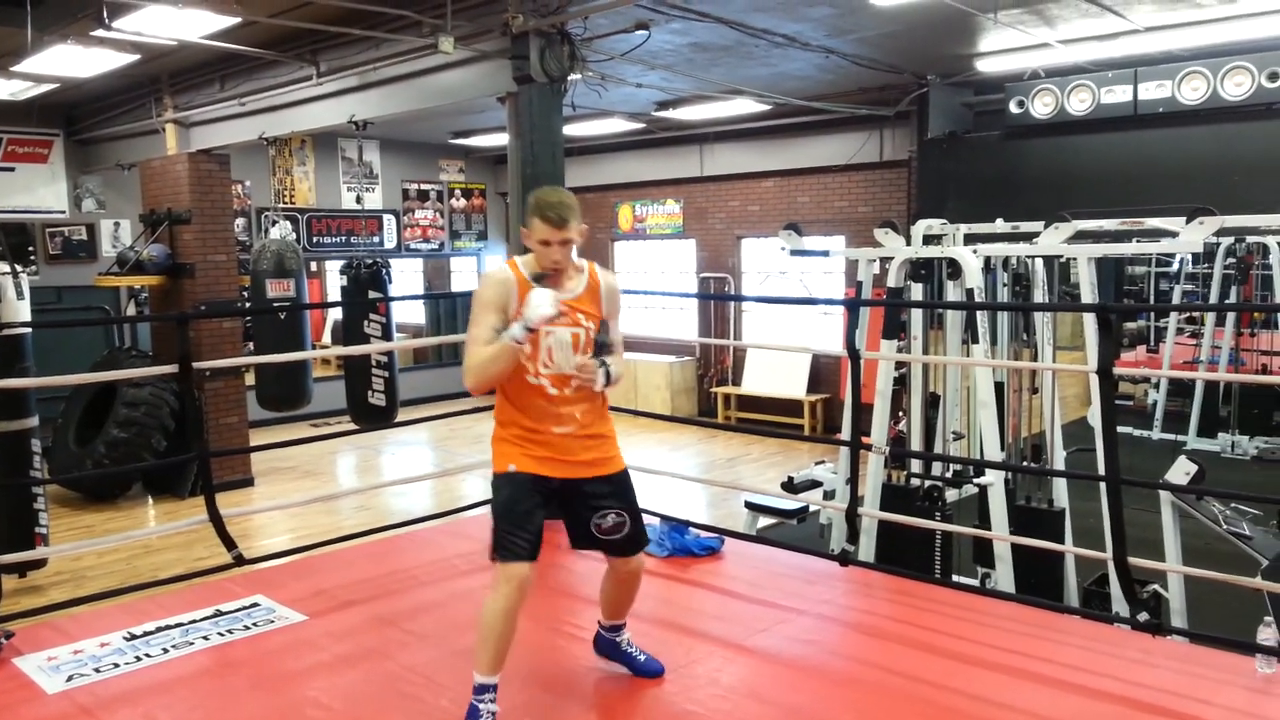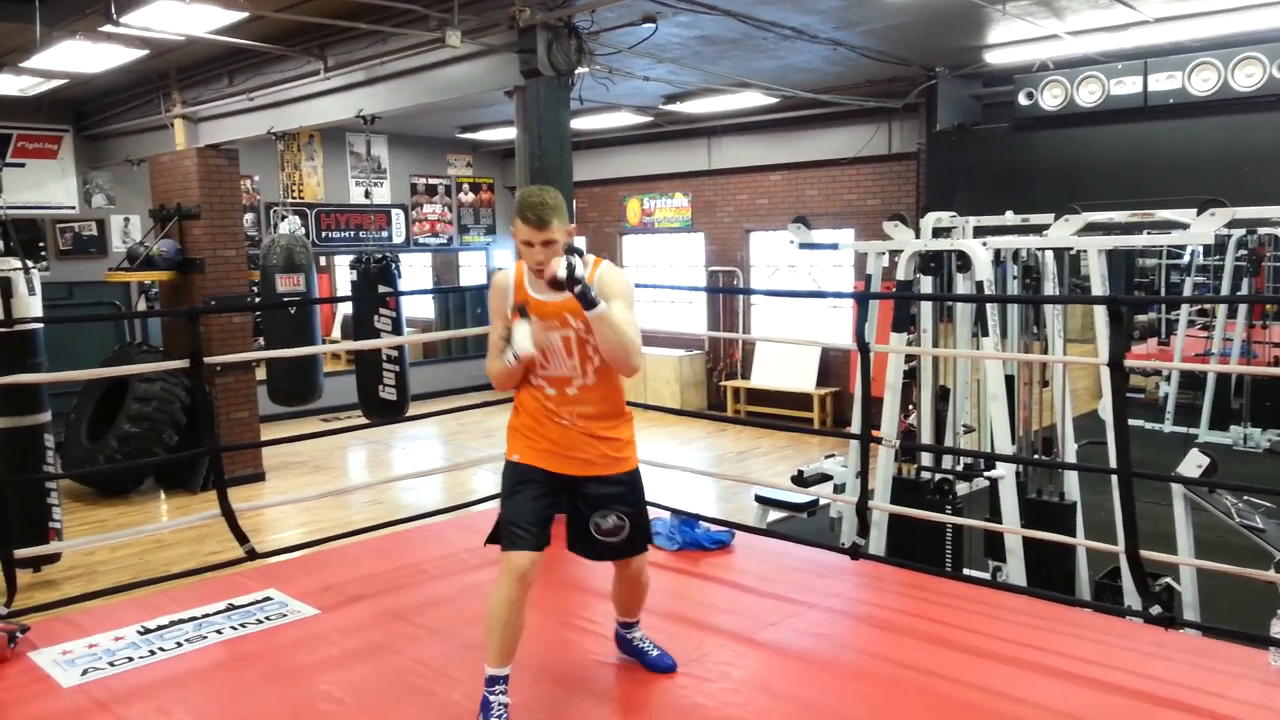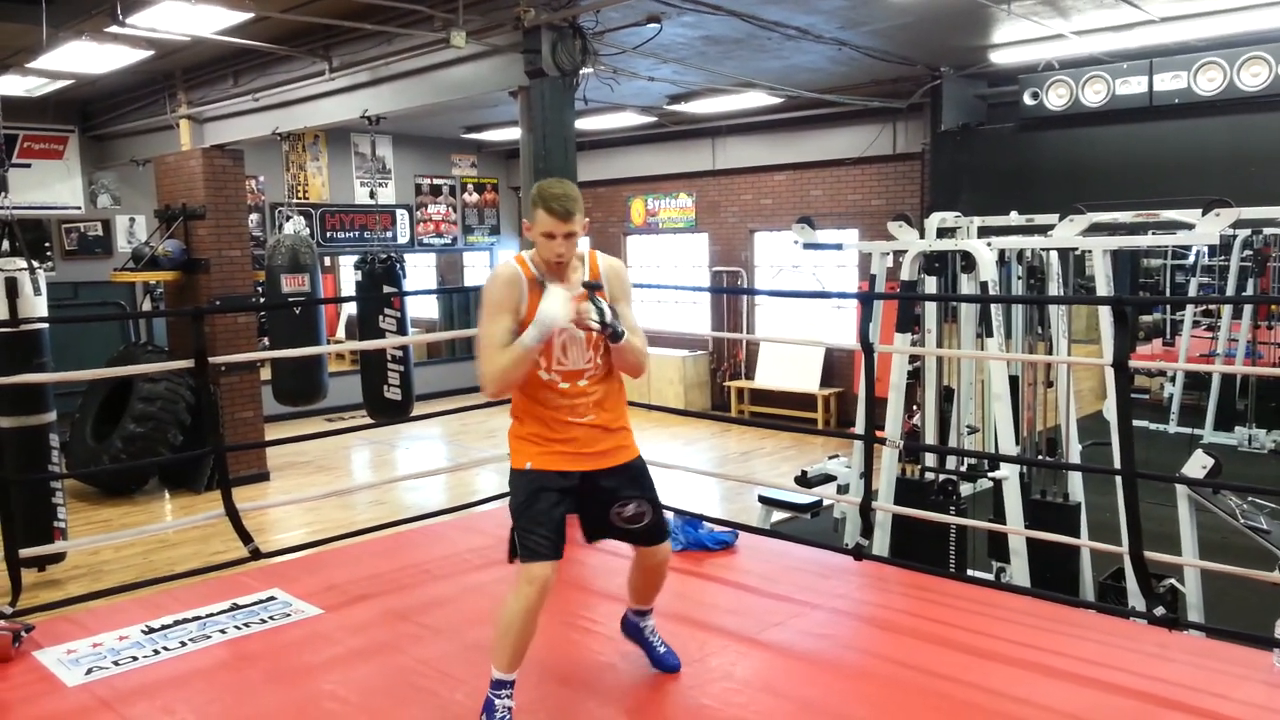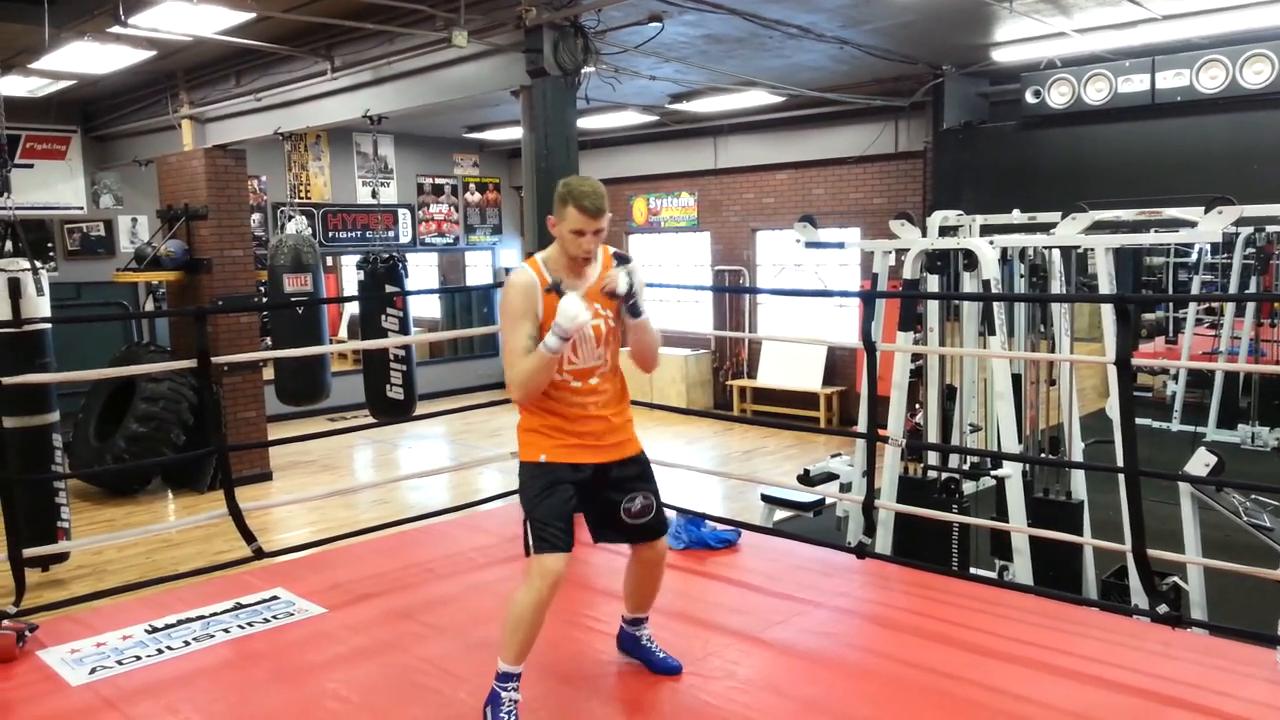
dt=0.2s
person 1, frame 1
left shoulder: (604, 286)
right shoulder: (499, 283)
right elbow: (474, 381)
left wrist: (608, 371)
right wrist: (523, 324)
left hip: (595, 455)
right hip: (522, 458)
left knee: (629, 561)
right knee: (512, 577)
left ankle: (611, 636)
person 1, frame 2
left shoulder: (606, 276)
right shoulder: (506, 284)
left elbow: (629, 362)
right elbow: (497, 371)
left wrist: (584, 294)
right wrist: (516, 349)
left hip: (607, 451)
right hip: (534, 451)
left knee: (632, 562)
right knee: (517, 567)
left ankle: (628, 633)
person 1, frame 3
left shoulder: (610, 271)
right shoulder: (506, 281)
left elbow: (637, 367)
right elbow: (492, 381)
left wrist: (613, 327)
right wrist: (540, 328)
left hip: (612, 445)
right hip: (540, 454)
left knee: (656, 551)
right knee: (535, 577)
left ankle: (638, 620)
person 1, frame 4
left shoulder: (617, 270)
right shoulder: (525, 285)
left elbow: (648, 362)
right elbow: (520, 390)
left wrist: (631, 307)
right wrist: (561, 332)
left hip: (616, 443)
right hip: (550, 448)
left knee: (653, 547)
right knee: (547, 570)
left ankle: (633, 633)
